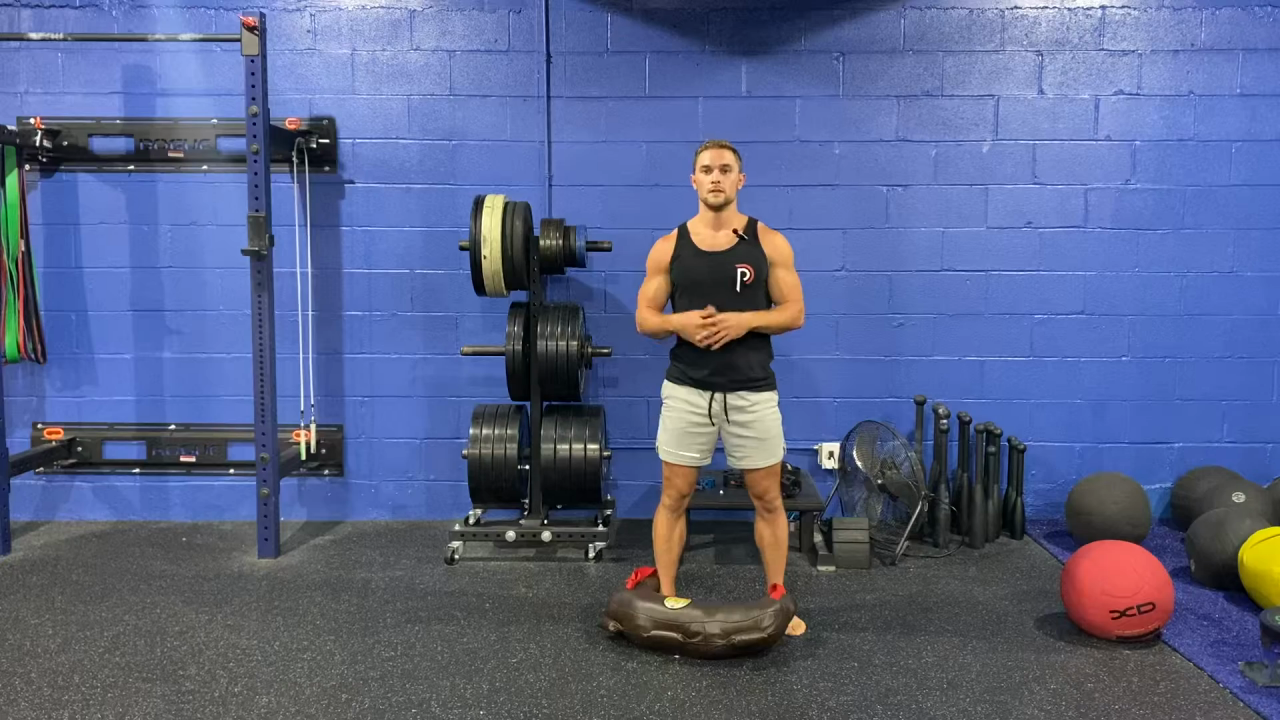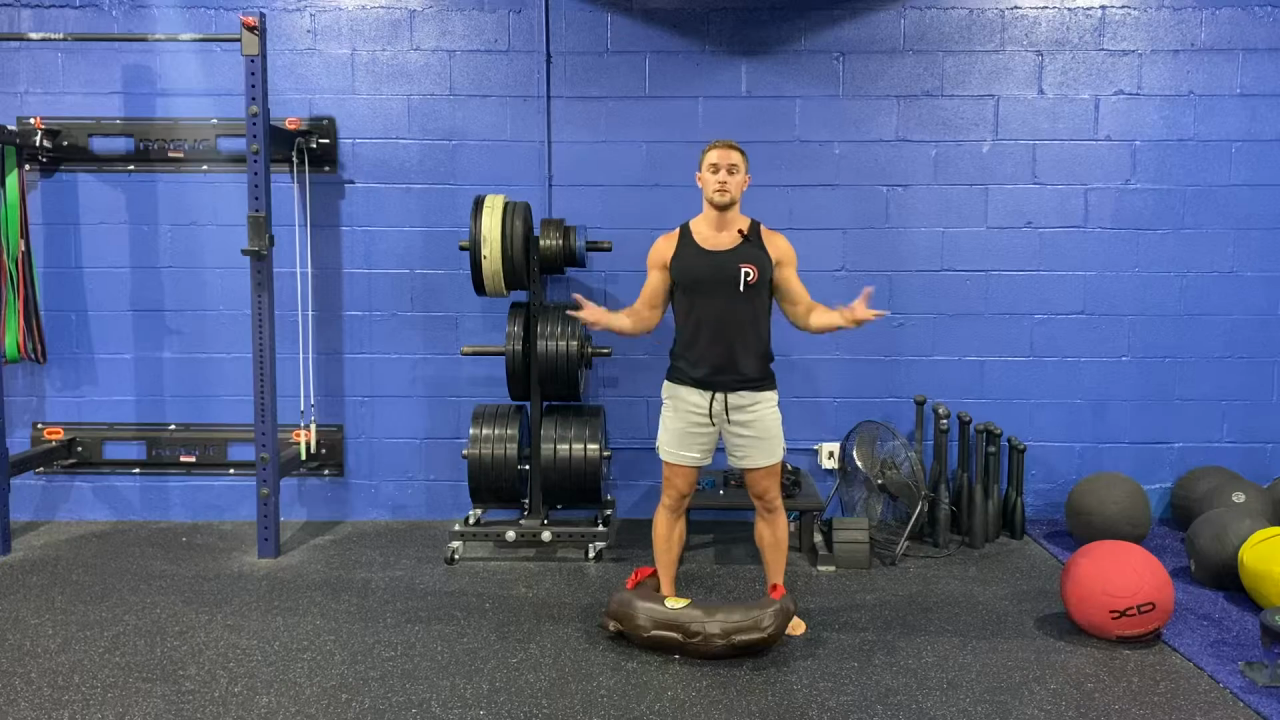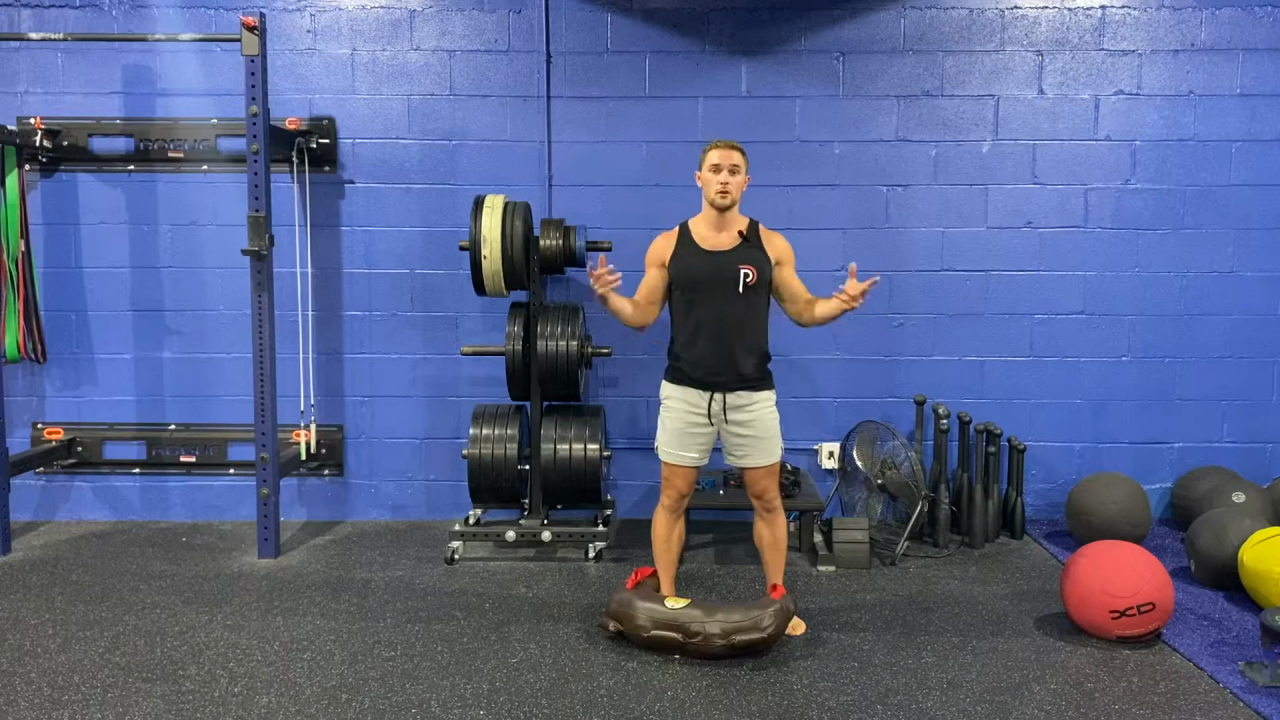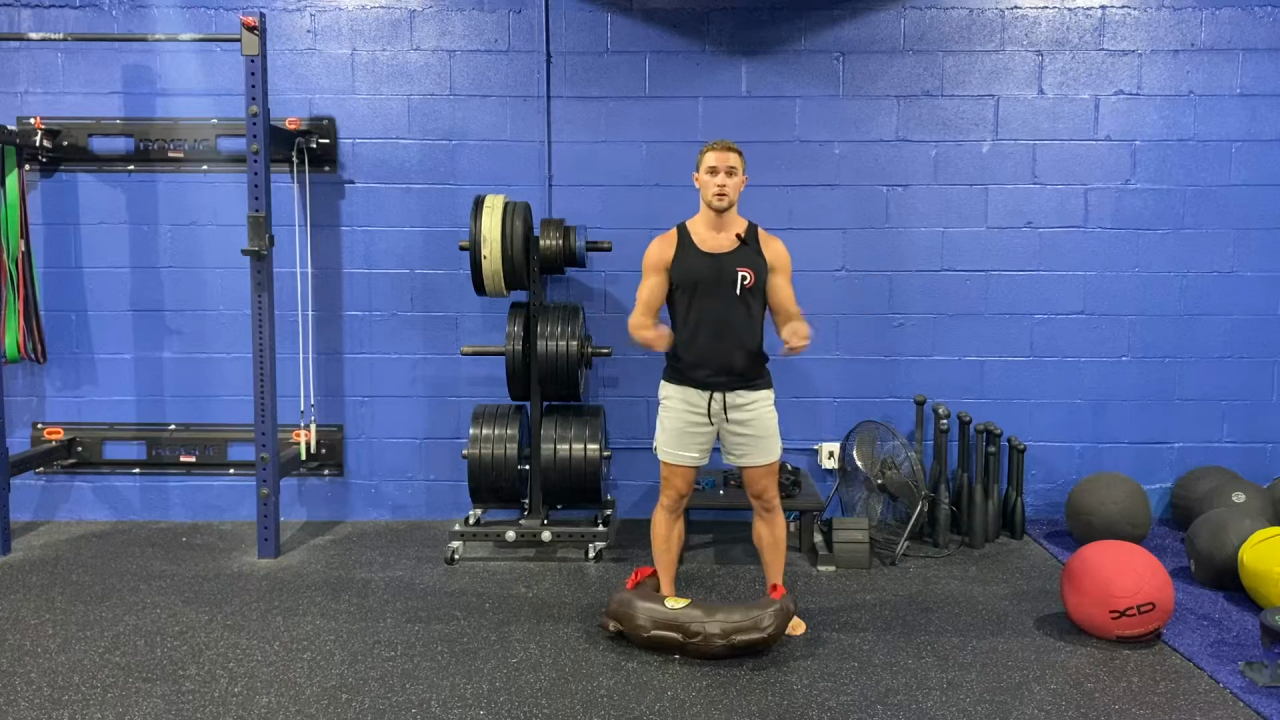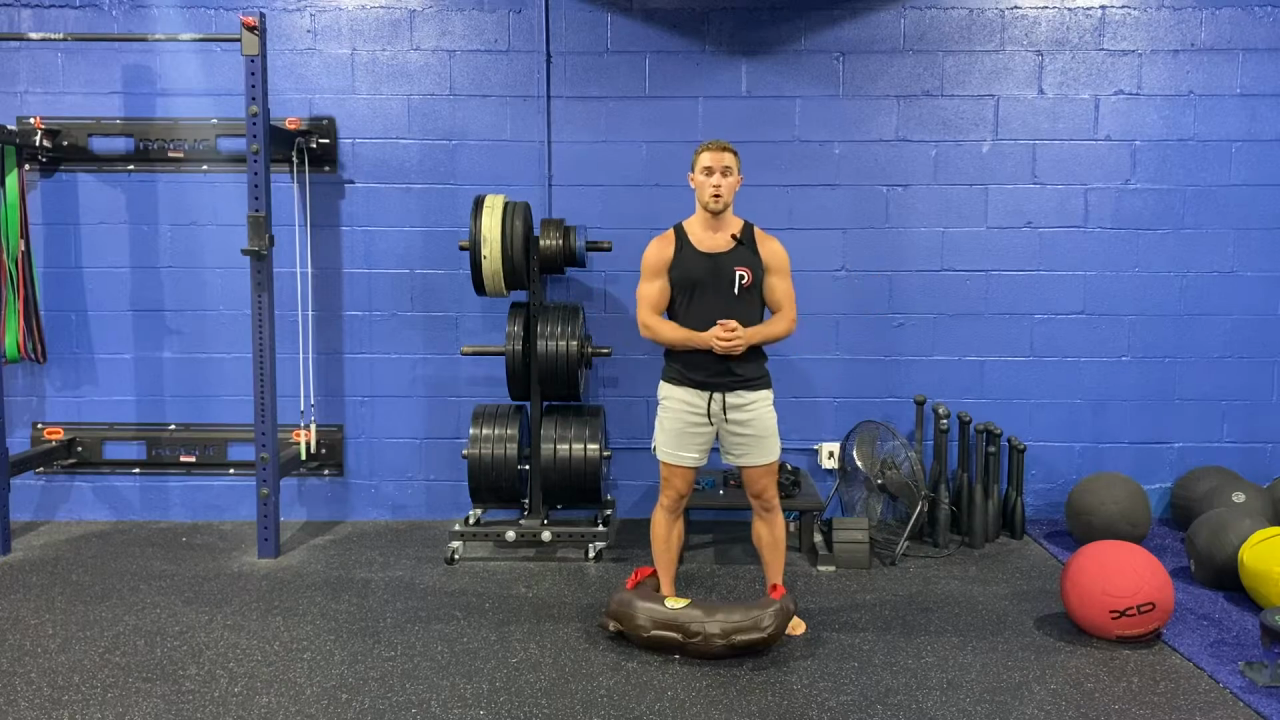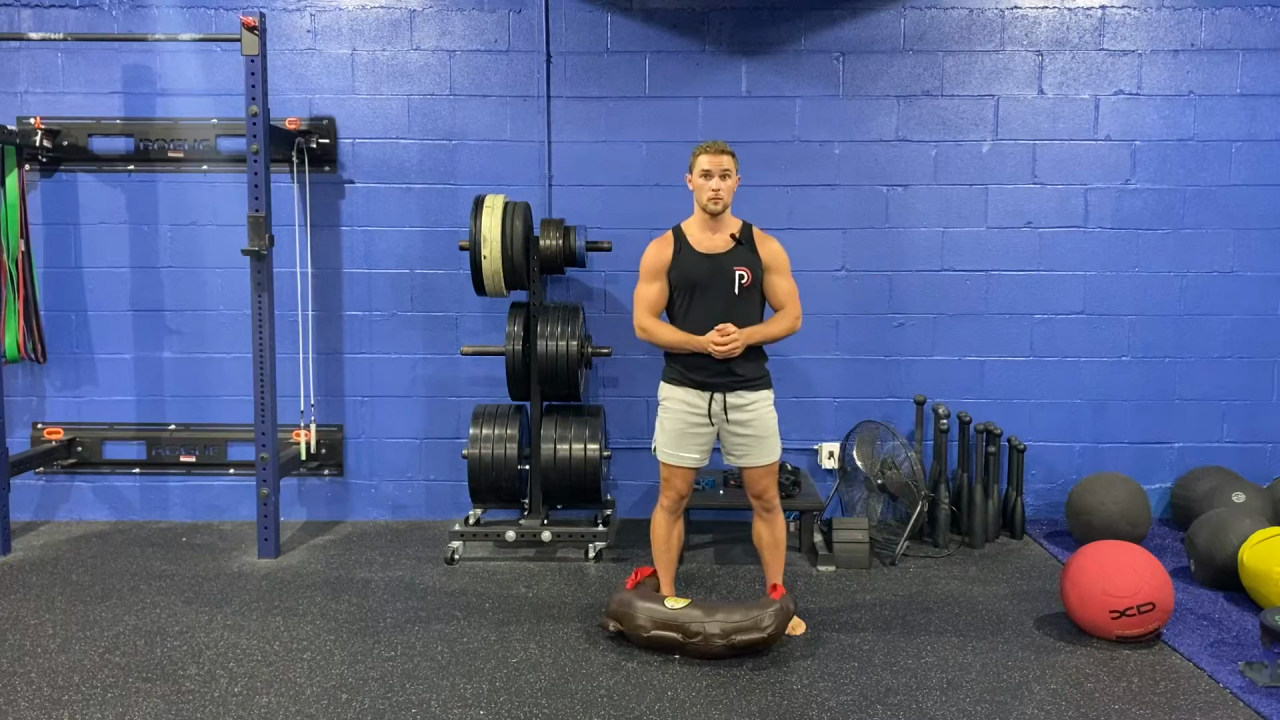
dt=0.2s
person 1, frame 1
left shoulder: (770, 242)
right shoulder: (668, 247)
left elbow: (794, 311)
right elbow: (644, 317)
left wrist: (743, 320)
right wrist: (681, 322)
left hip: (753, 391)
right hip: (687, 390)
left knee: (767, 498)
right knee: (674, 496)
right ankle: (666, 599)
person 1, frame 2
left shoulder: (772, 244)
right shoulder: (669, 246)
left elbow: (804, 312)
right elbow: (645, 316)
left wrist: (844, 317)
right wrist: (607, 319)
left hip: (753, 392)
right hip: (687, 391)
left knee: (768, 498)
right knee: (674, 497)
right ankle: (665, 599)
person 1, frame 3
left shoulder: (771, 244)
right shoulder: (668, 244)
left elbow: (801, 308)
right elbow: (643, 313)
left wrist: (843, 302)
right wrist: (610, 297)
left hip: (752, 392)
right hip: (685, 391)
left knee: (767, 498)
right knee: (673, 497)
right ankle: (666, 599)
person 1, frame 4
left shoulder: (768, 247)
right shoulder: (666, 246)
left elbow: (786, 314)
right elbow: (641, 316)
left wrist: (797, 331)
right wrist: (648, 334)
left hip: (750, 391)
right hip: (684, 390)
left knee: (765, 498)
right knee: (672, 496)
right ankle: (666, 600)
person 1, frame 5
left shoulder: (765, 246)
right shoulder: (664, 247)
left elbow: (786, 317)
right elbow: (647, 320)
left wrist: (746, 337)
right wrist: (705, 339)
left hip: (749, 390)
right hip: (683, 390)
left knee: (765, 498)
right knee: (672, 496)
right ankle: (666, 599)
person 1, frame 6
left shoulder: (764, 246)
right shoulder: (663, 249)
left elbow: (791, 316)
right elbow: (645, 323)
left wrist: (745, 336)
right wrist: (701, 342)
left hip: (750, 391)
right hip: (684, 391)
left knee: (766, 498)
right knee: (672, 498)
right ankle: (666, 599)
